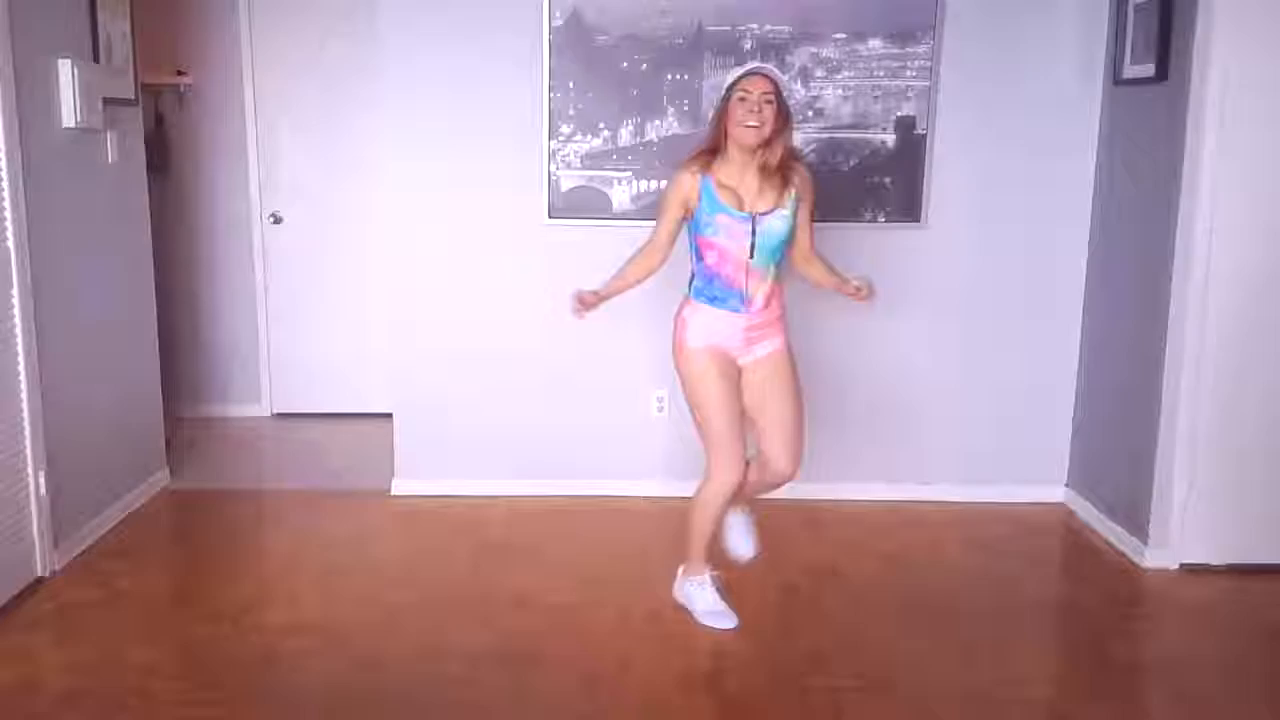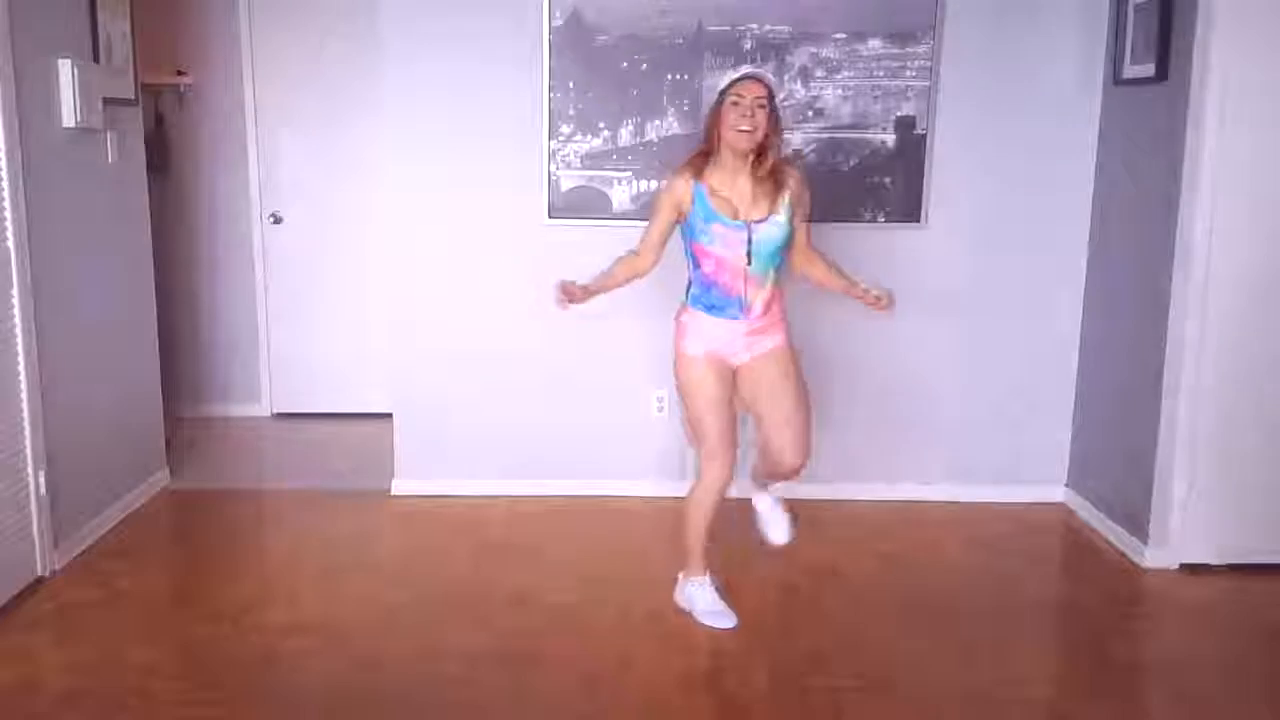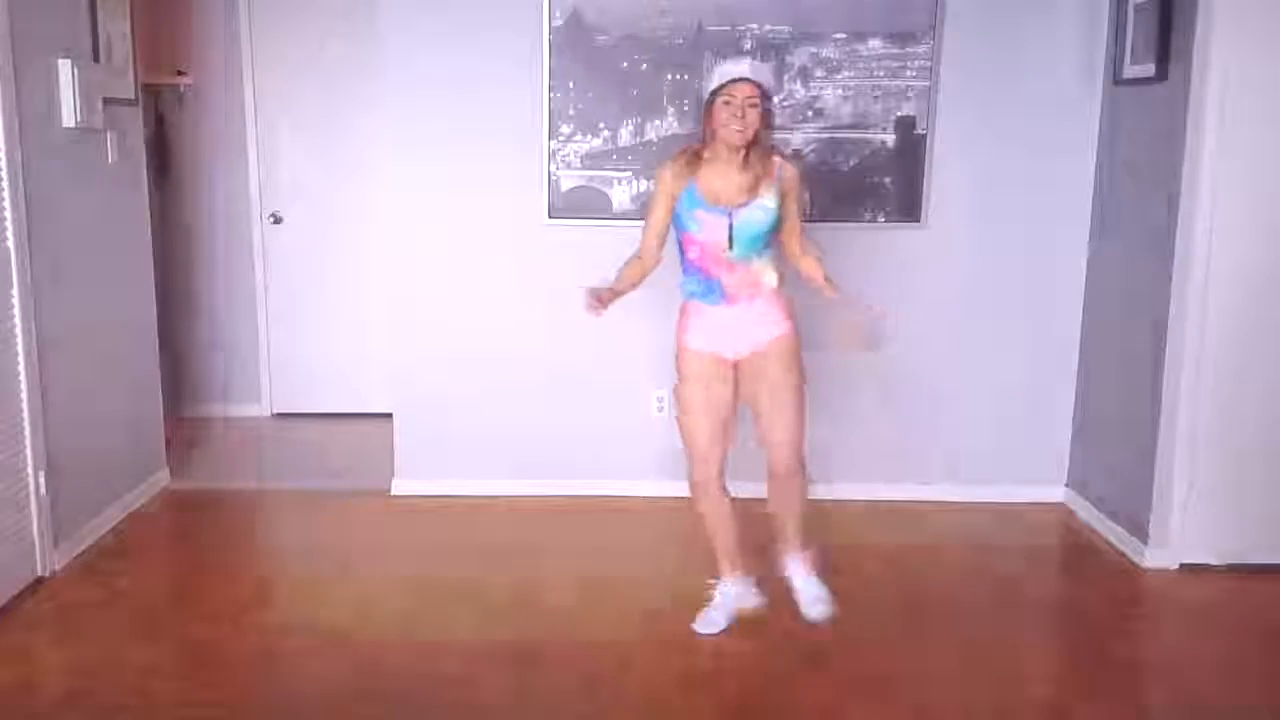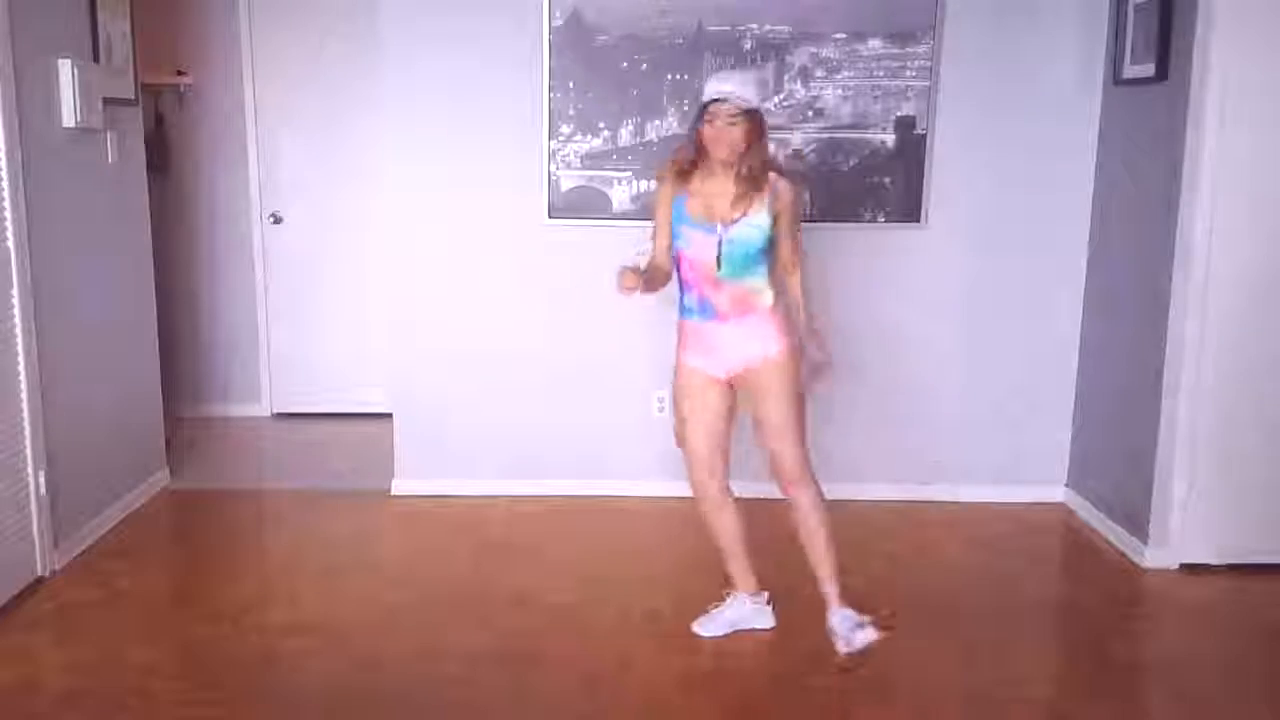
dt=0.1s
person 1, frame 1
left shoulder: (796, 181)
right shoulder: (692, 180)
right elbow: (653, 254)
left wrist: (844, 285)
right wrist: (599, 295)
left hip: (765, 336)
right hip: (704, 333)
left knee: (782, 461)
right knee: (728, 461)
left ankle: (733, 507)
right ankle: (693, 575)
person 1, frame 2
left shoulder: (790, 184)
right shoulder: (685, 186)
left elbow: (802, 256)
right elbow: (645, 255)
left wrist: (853, 289)
right wrist: (589, 289)
left hip: (765, 338)
right hip: (703, 340)
left knee: (790, 456)
right knee: (716, 468)
left ankle: (762, 488)
right ankle: (694, 579)
person 1, frame 3
left shoulder: (782, 175)
right shoulder: (673, 177)
left elbow: (796, 248)
right elbow: (647, 253)
left wrist: (841, 300)
right wrist: (611, 292)
left hip: (764, 328)
right hip: (701, 331)
left knee: (785, 455)
right knee: (704, 467)
left ankle: (795, 555)
right ankle: (735, 580)
person 1, frame 4
left shoulder: (777, 192)
right shoulder: (674, 190)
left elbow: (788, 269)
right elbow: (662, 267)
left wrist: (806, 339)
right wrist: (639, 277)
left hip: (764, 345)
right hip: (699, 350)
left knee: (793, 471)
right knee: (707, 483)
left ankle: (837, 608)
right ankle: (747, 598)
